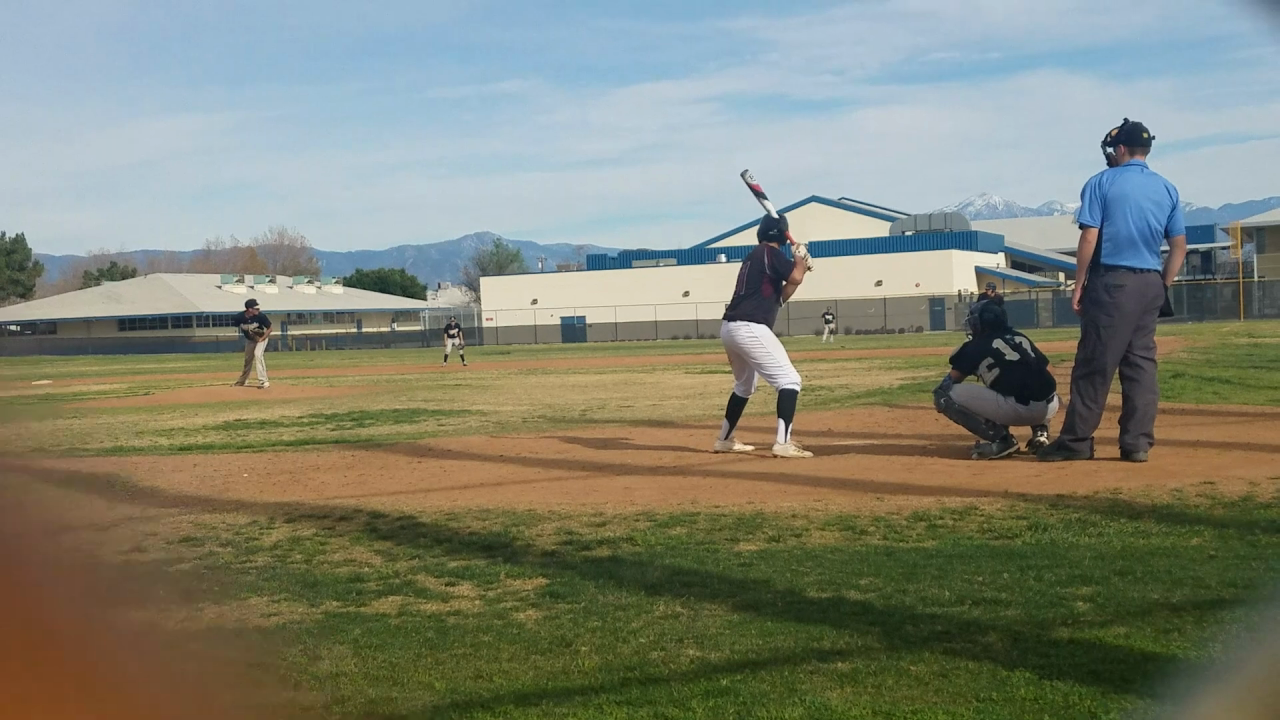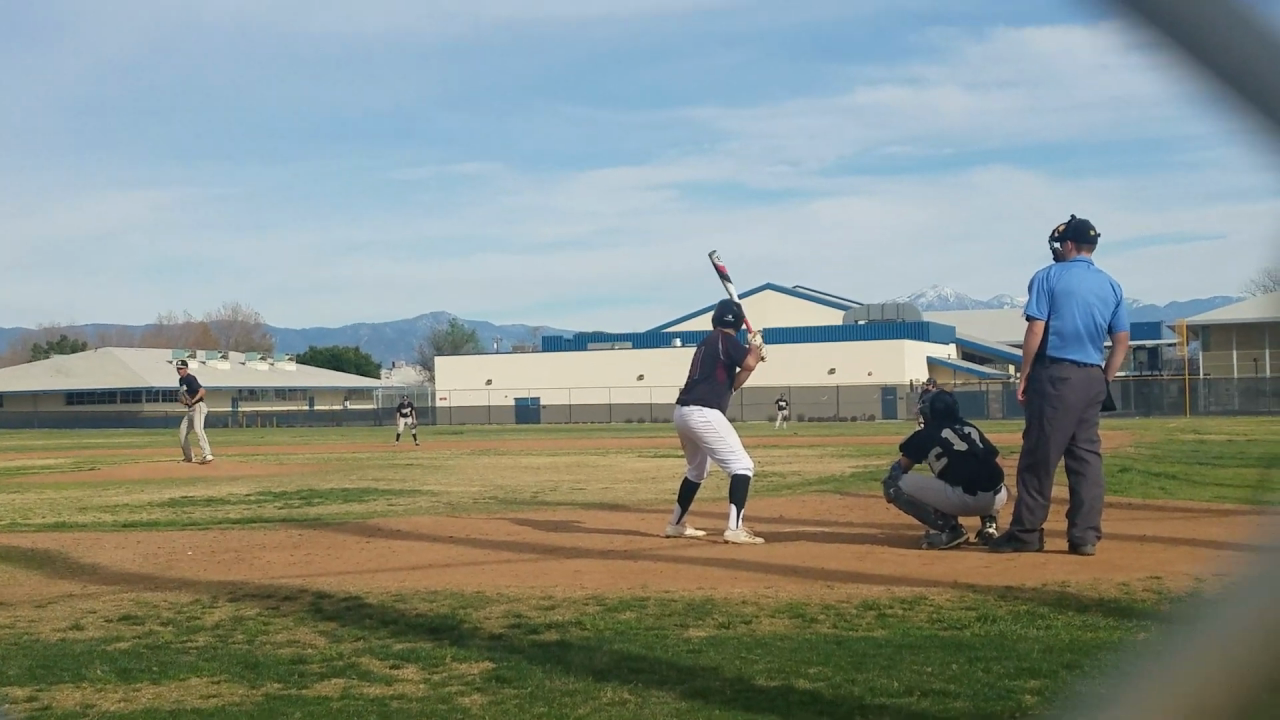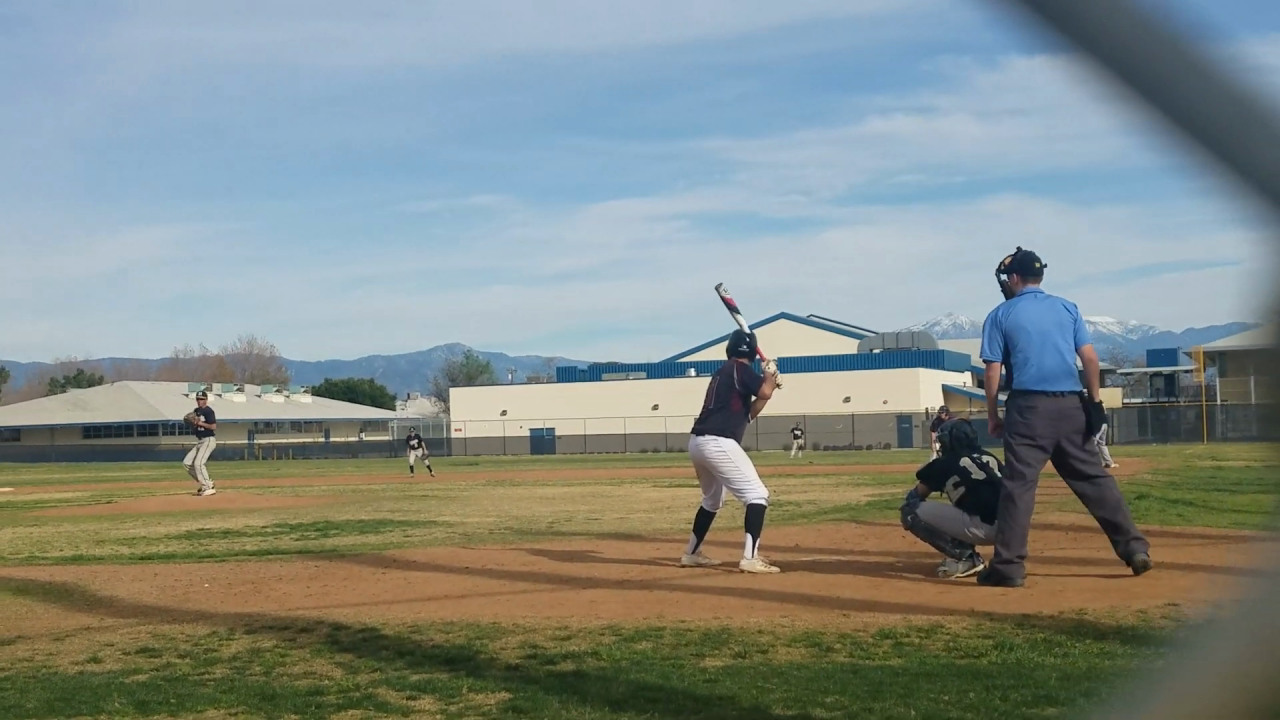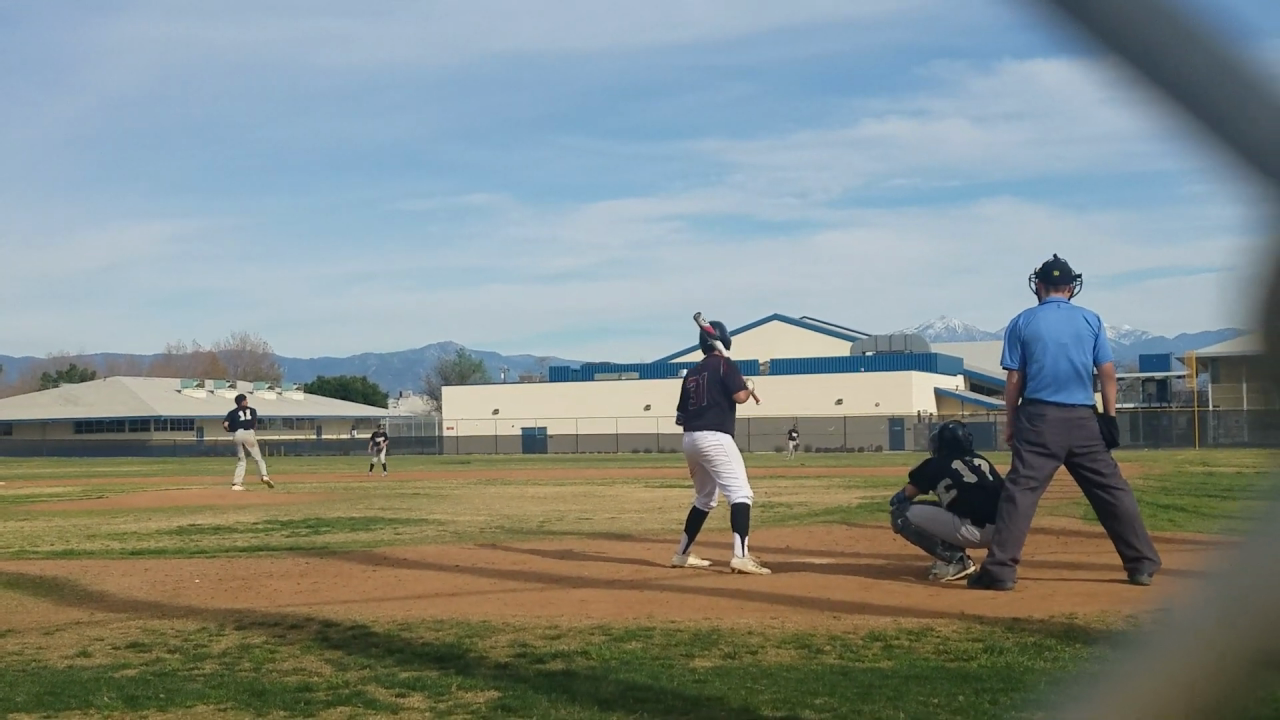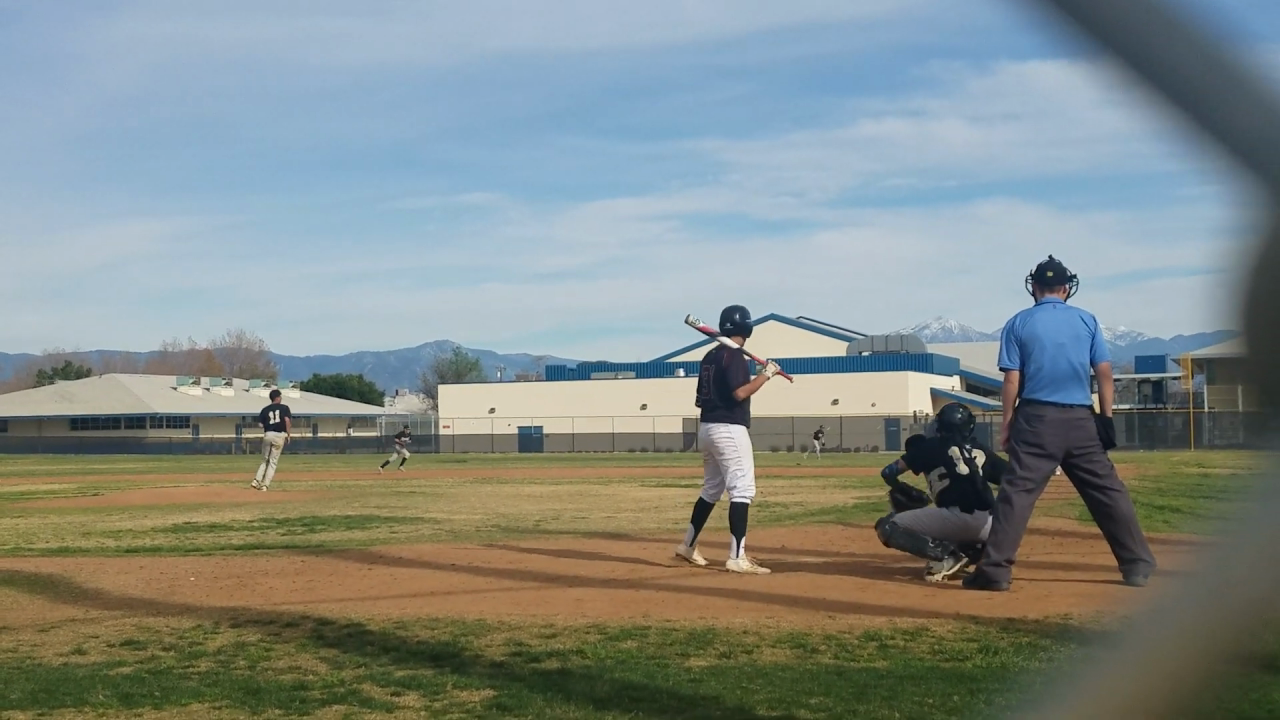
dt=1s
person 1, frame 1
left shoulder: (1101, 182)
right shoulder: (1168, 189)
left elbow: (1089, 239)
right elbow: (1179, 246)
left wrist: (1078, 285)
right wrist: (1162, 287)
left hip: (1111, 282)
right hip: (1150, 284)
left knee: (1095, 363)
right knee: (1142, 363)
left ankle: (1076, 441)
right ankle: (1138, 442)
person 1, frame 2
left shoulder: (1048, 277)
right shoulder: (1111, 286)
left elbow: (1036, 331)
right elbow: (1121, 342)
left wrist: (1023, 376)
right wrist: (1103, 381)
left hip: (1055, 375)
right hip: (1092, 378)
left knee: (1038, 457)
right knee: (1087, 456)
left ankle: (1028, 532)
right ankle: (1085, 535)
person 1, frame 3
left shoulder: (1000, 315)
right shoulder: (1067, 308)
left elbow: (993, 372)
right elbow: (1089, 358)
left wrist: (993, 415)
right wrist: (1094, 401)
left hip: (1028, 409)
right hip: (1071, 405)
left knee: (1018, 486)
right knee: (1094, 479)
left ankle: (1007, 566)
right ankle: (1133, 547)
person 1, frame 4
left shoulder: (1022, 322)
right shoulder: (1091, 320)
left elbow: (1015, 380)
right elbow: (1108, 372)
left wrist: (1012, 423)
right wrist: (1109, 417)
left hip: (1038, 418)
right hip: (1083, 419)
left knee: (1020, 491)
right knee: (1111, 490)
left ankle: (999, 569)
right ankle: (1143, 565)
person 1, frame 5
left shoulder: (1019, 323)
right shoulder: (1087, 320)
left elbow: (1012, 381)
right elbow: (1105, 372)
left wrist: (1007, 425)
right wrist: (1106, 418)
left hip: (1036, 419)
right hip: (1081, 419)
left knee: (1017, 492)
right knee: (1108, 492)
left ankle: (994, 570)
right ankle: (1138, 566)
person 2, frame 1
left shoulder: (753, 257)
right shoulder: (770, 253)
left elbow: (779, 297)
right elbow: (795, 278)
left wrist: (801, 267)
right wrist: (799, 258)
left hip: (731, 328)
right hip: (749, 329)
left knee: (744, 385)
right knee: (789, 380)
left ankle: (724, 440)
right ankle: (783, 443)
person 2, frame 2
left shoulder: (707, 343)
right shoulder: (725, 339)
left elbow: (732, 385)
right elbow: (748, 364)
left wrist: (755, 356)
right wrist: (755, 347)
left hip: (684, 413)
right hip: (703, 413)
left knee: (697, 470)
right knee: (742, 465)
left ankle: (676, 524)
right ankle: (734, 529)
person 2, frame 3
left shoulder: (723, 372)
right shoulder: (739, 369)
left elbow: (749, 413)
right elbow: (764, 392)
left wrist: (769, 384)
right wrist: (770, 376)
left hip: (698, 443)
right hip: (718, 443)
left knee: (712, 499)
right knee: (757, 495)
left ankle: (692, 554)
right ankle: (750, 558)
person 2, frame 4
left shoulder: (692, 372)
right shoulder: (724, 364)
left elbow: (681, 416)
right elbow: (740, 397)
right wrist: (750, 387)
left hip: (691, 439)
right hip: (715, 438)
left knee: (704, 498)
right knee: (740, 493)
left ankle: (683, 554)
right ankle: (741, 556)
person 2, frame 5
left shoulder: (710, 356)
right shoulder: (733, 355)
left elbow: (701, 398)
right elbow: (739, 393)
right wrist: (766, 374)
left hip: (707, 428)
right hip: (730, 430)
left knee: (711, 490)
right knee: (741, 490)
left ankle: (688, 545)
right ankle: (737, 557)
person 3, frame 1
left shoulder: (975, 346)
right shoulder: (1020, 338)
left elbow: (951, 382)
right elbow: (1047, 374)
left hip: (1015, 409)
right hip: (1049, 406)
left knee: (943, 395)
left ankle: (999, 438)
right ankle: (1040, 431)
person 3, frame 2
left shoulder: (925, 434)
right shoulder: (971, 429)
left elbow: (899, 469)
right elbow: (994, 465)
left hip: (963, 499)
right hip: (997, 498)
left knee: (893, 484)
left ankle: (948, 528)
right ankle: (989, 522)
person 3, frame 3
left shoulder: (944, 463)
right shoulder: (989, 458)
left elbow: (914, 497)
left hip: (983, 528)
left knee: (909, 511)
left ankle: (964, 557)
right ankle: (976, 552)
person 3, frame 4
left shoulder: (935, 464)
right shoulder: (982, 461)
left elbow: (898, 500)
left hip: (973, 531)
left knee: (900, 514)
left ankle: (953, 560)
person 3, frame 5
left shoulder: (931, 445)
right shoulder: (982, 450)
left elbow: (889, 472)
left wrist: (899, 488)
left hip: (956, 517)
right hip: (987, 524)
left knee: (886, 528)
left ankle: (943, 555)
